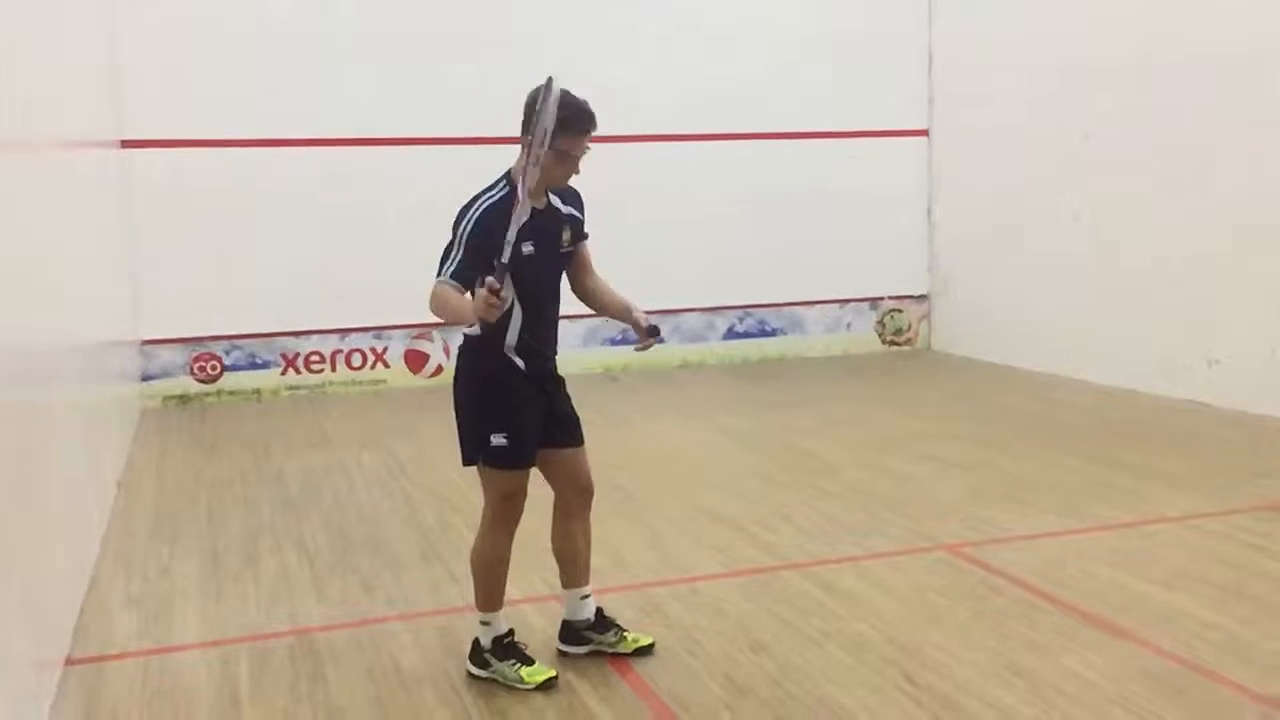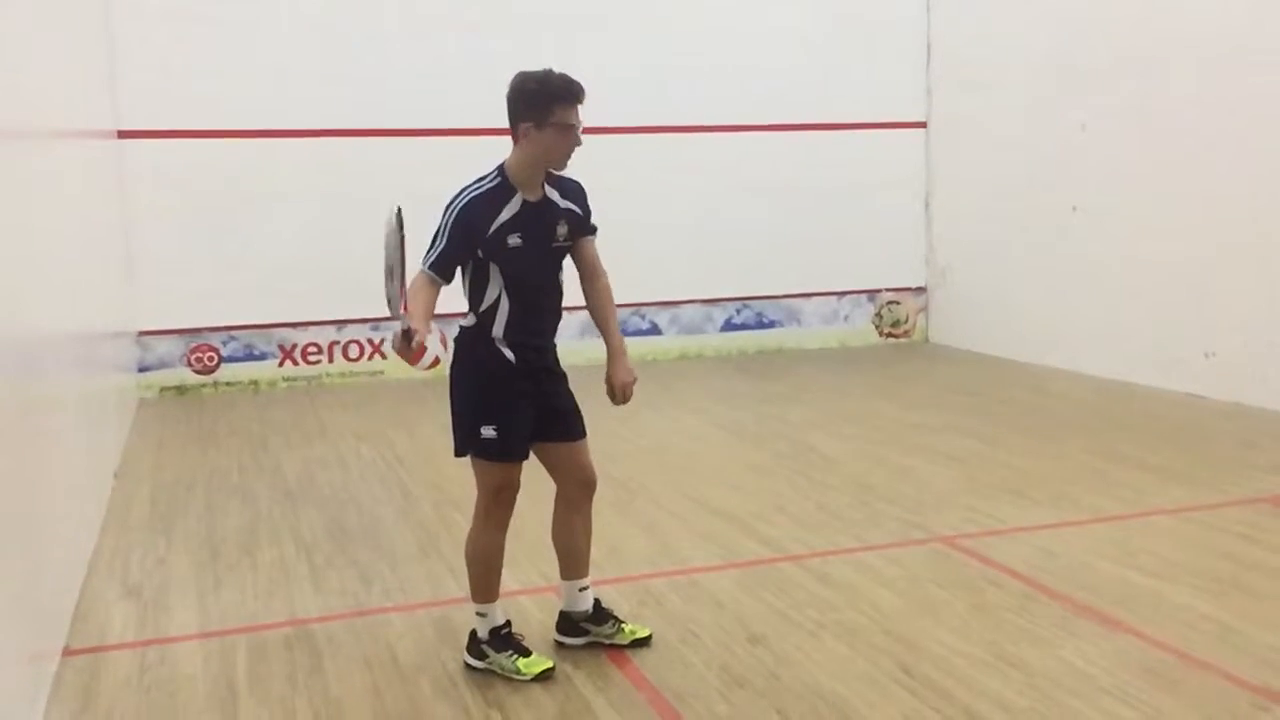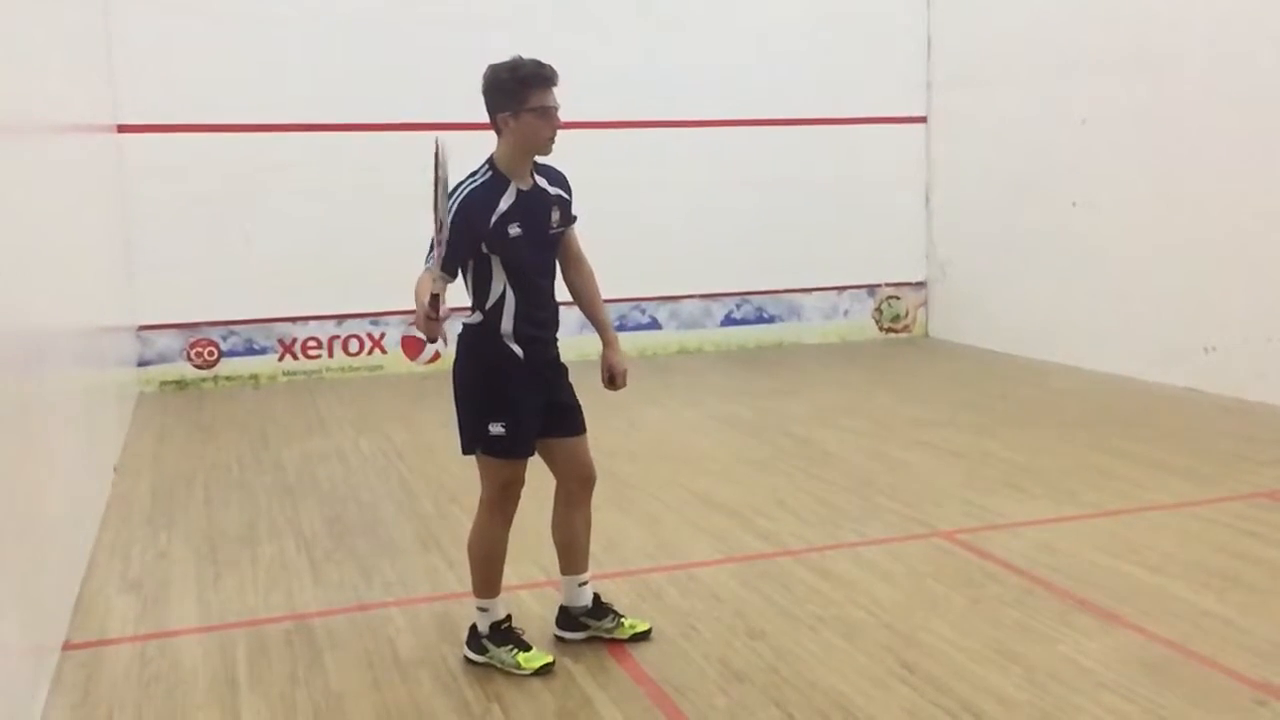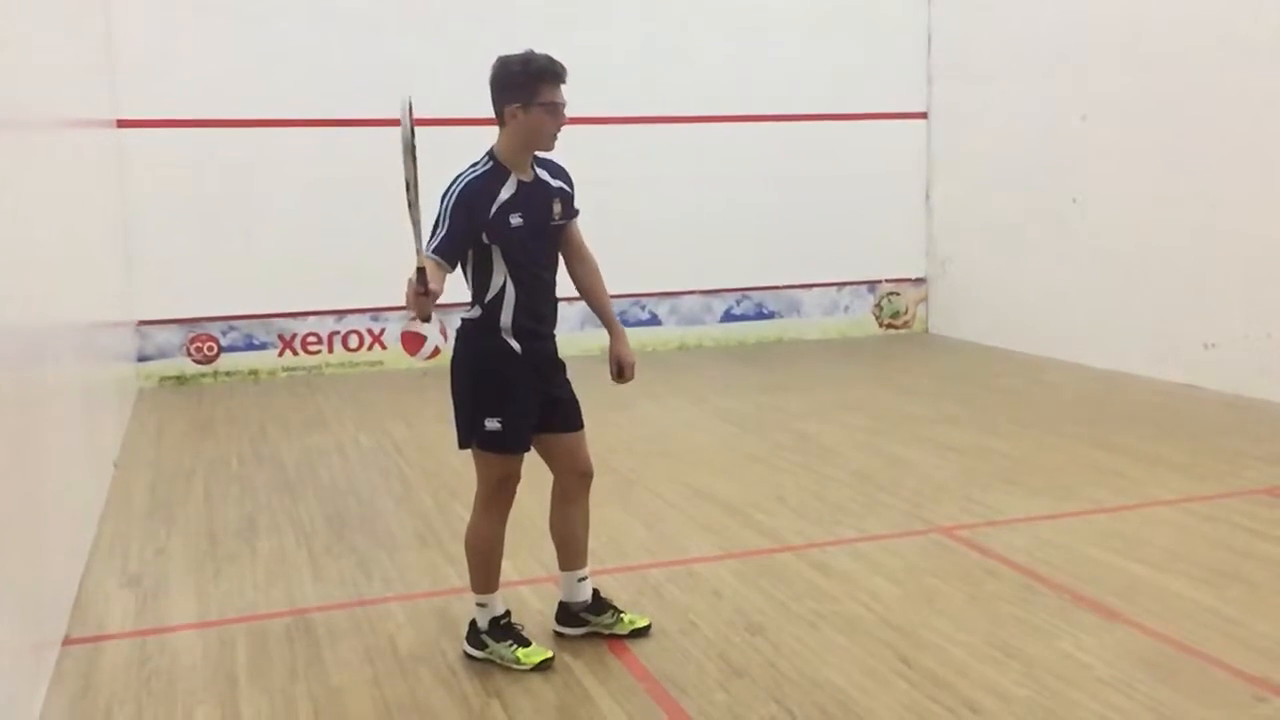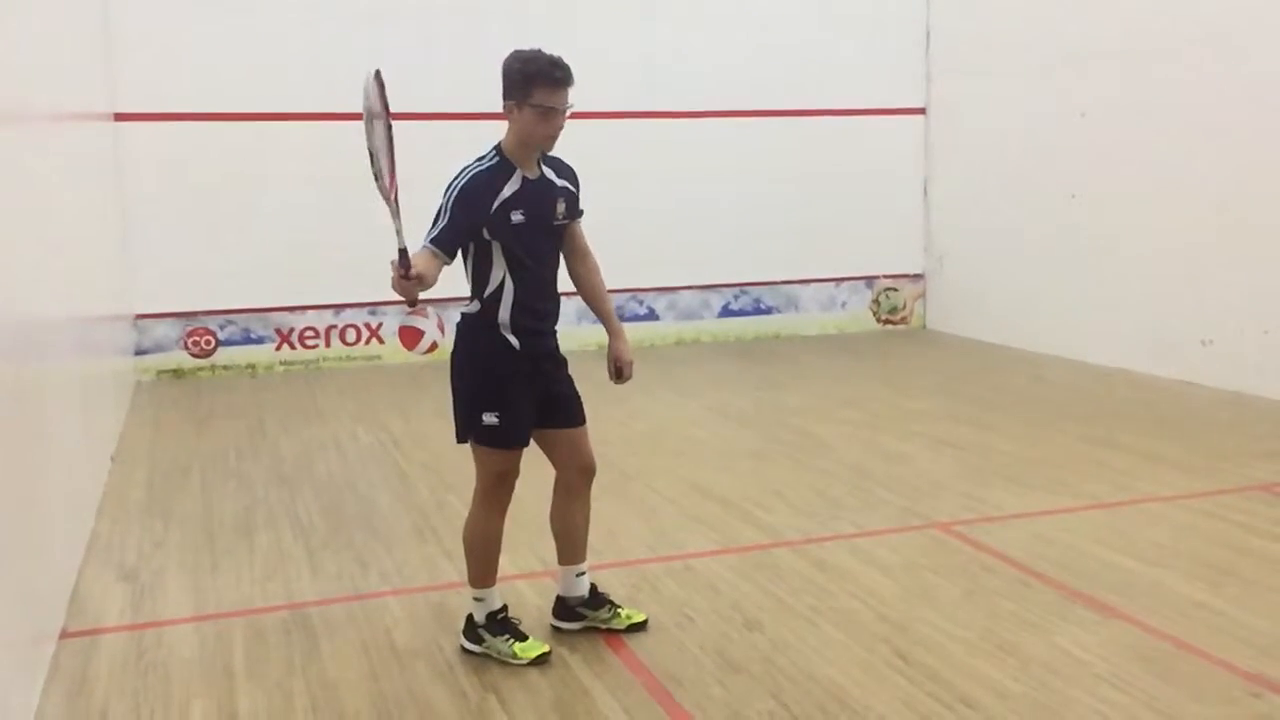
dt=1s
person 1, frame 1
left shoulder: (569, 204)
right shoulder: (486, 214)
left elbow: (584, 278)
right elbow: (442, 292)
left wrist: (628, 310)
right wrist: (471, 310)
left hip: (542, 372)
right hip: (494, 379)
left knee: (577, 488)
right knee: (505, 506)
left ankle: (581, 619)
right ankle: (490, 644)
person 1, frame 2
left shoulder: (570, 196)
right shoulder: (475, 205)
left elbow: (592, 274)
right elbow: (428, 278)
left wrist: (617, 354)
right wrist: (415, 324)
left hip: (543, 364)
right hip: (489, 369)
left knee: (579, 480)
right knee: (498, 499)
left ankle: (579, 611)
right ankle: (488, 635)
person 1, frame 3
left shoulder: (554, 185)
right shoulder: (472, 198)
left elbow: (573, 262)
right elbow: (436, 272)
left wrist: (608, 339)
right wrist: (429, 305)
left hip: (543, 359)
right hip: (493, 366)
left knee: (578, 476)
right knee: (501, 495)
left ankle: (579, 605)
right ankle: (488, 630)
person 1, frame 4
left shoulder: (555, 179)
right shoulder: (472, 190)
left elbow: (577, 257)
right elbow: (437, 262)
left wrist: (615, 332)
right wrist: (426, 290)
left hip: (541, 354)
right hip: (491, 360)
left knee: (576, 472)
right knee: (497, 490)
left ankle: (578, 602)
right ankle: (487, 625)
person 1, frame 5
left shoulder: (562, 178)
right shoulder: (475, 184)
left elbow: (580, 258)
right elbow: (435, 253)
left wrist: (614, 332)
right wrist: (415, 277)
left hip: (543, 350)
right hip: (490, 355)
left knee: (578, 467)
right knee: (496, 485)
left ankle: (577, 597)
right ankle: (485, 620)
